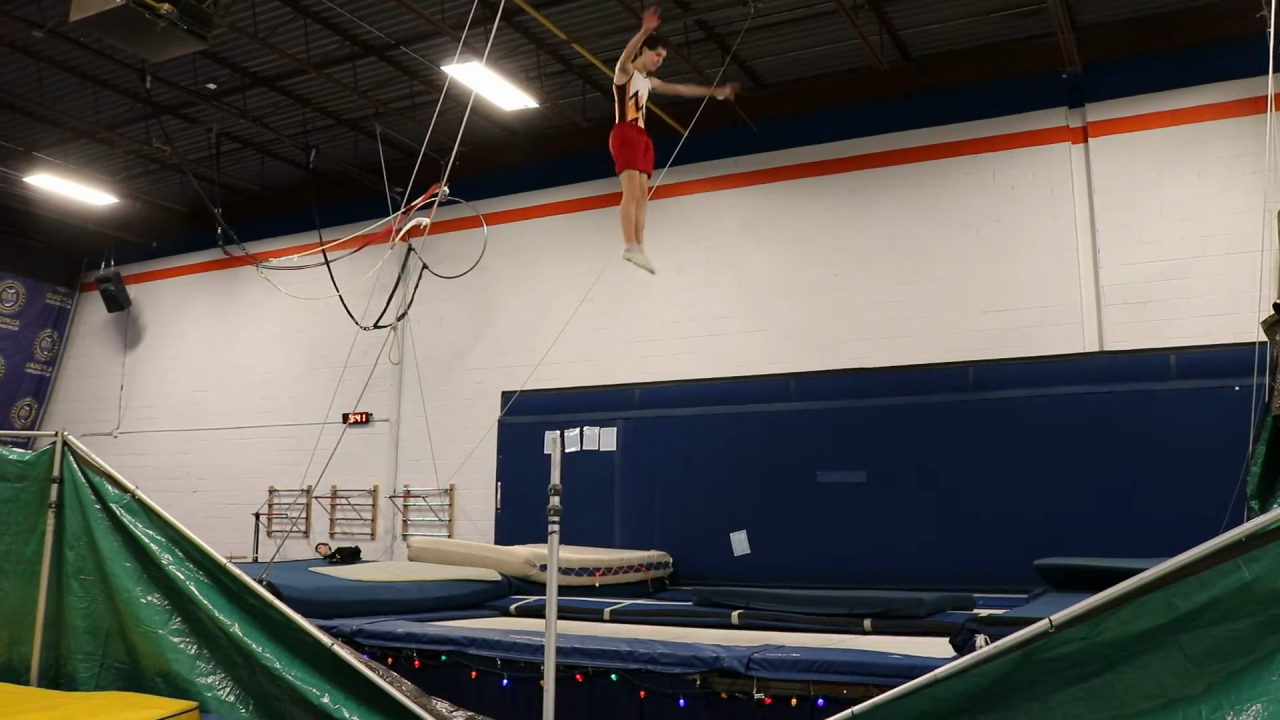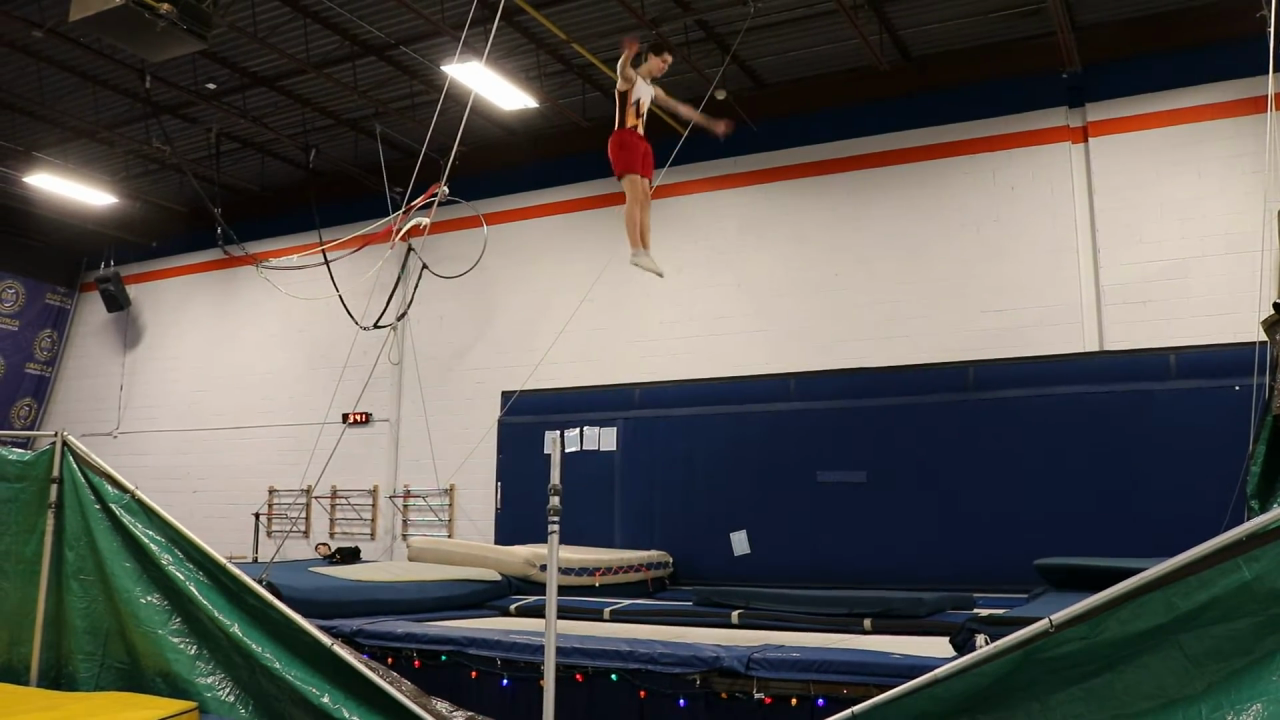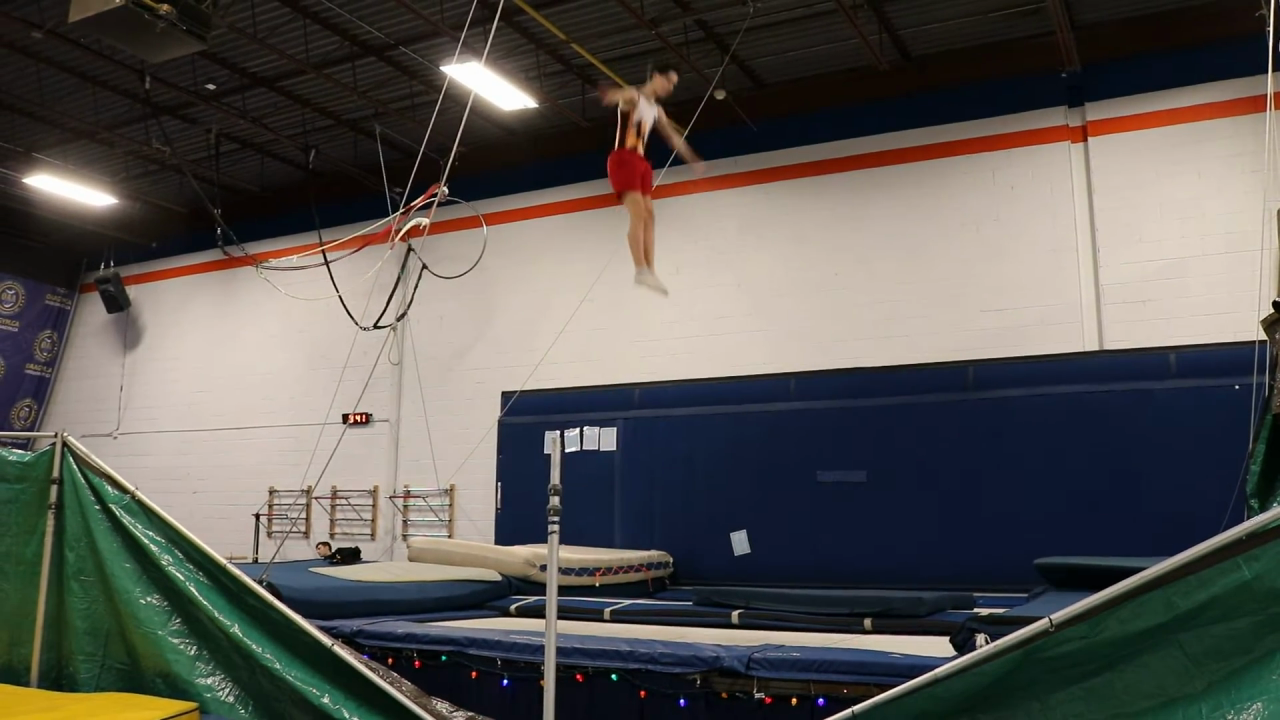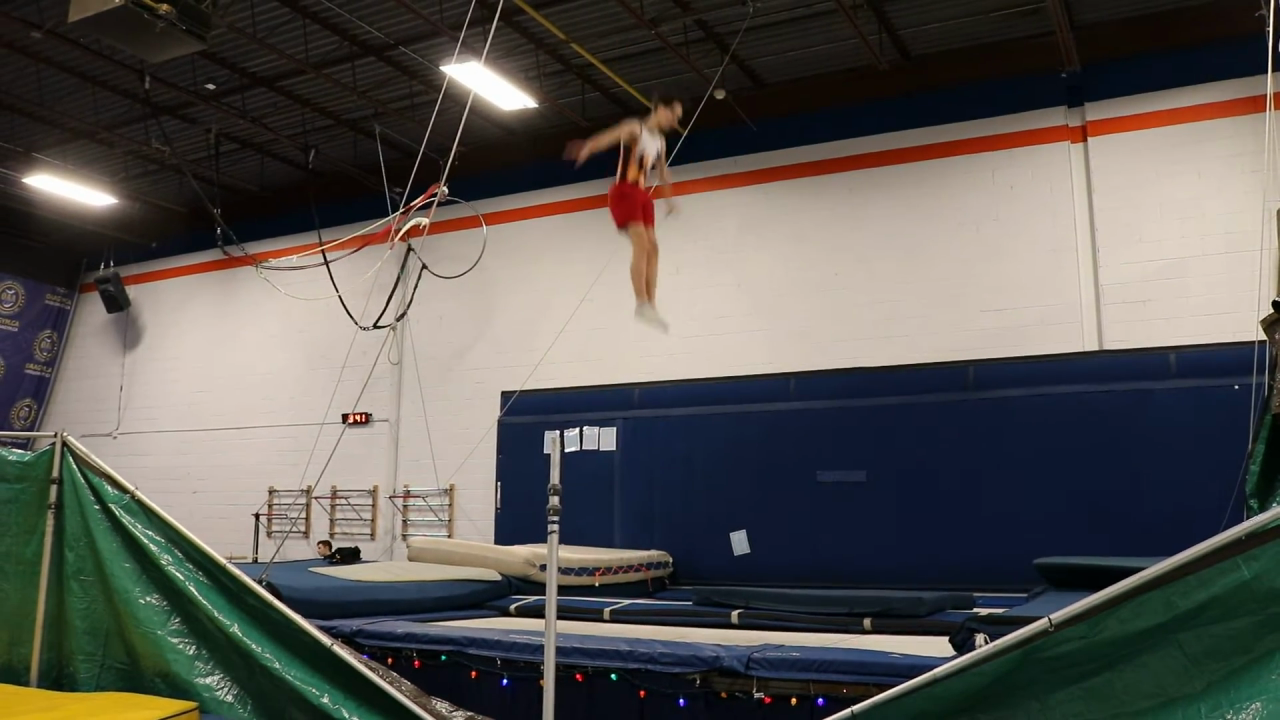
dt=0.1s
person 1, frame 1
left shoulder: (648, 81)
right shoulder: (624, 69)
left elbow: (681, 89)
right elbow: (630, 51)
left wrist: (715, 92)
right wrist: (645, 29)
left hip: (641, 135)
right hip: (625, 133)
left knee: (641, 192)
right knee: (631, 192)
left ankle: (638, 247)
right ankle: (632, 245)
person 1, frame 2
left shoulder: (653, 89)
right shoulder: (629, 77)
left elbow: (680, 108)
right elbow: (623, 66)
left wrist: (711, 123)
right wrist: (629, 51)
left hip: (640, 142)
right hip: (624, 141)
left knee: (644, 198)
right knee: (635, 196)
left ankle: (645, 254)
right ankle: (638, 252)
person 1, frame 3
left shoulder: (656, 110)
right shoulder: (633, 97)
left elbow: (674, 137)
right elbow: (620, 96)
left wrist: (694, 160)
right wrist: (610, 95)
left hip: (639, 163)
right hip: (622, 160)
left knee: (647, 217)
right knee: (639, 215)
left ankle: (649, 272)
right ankle: (642, 271)
person 1, frame 4
left shoulder: (660, 141)
right shoulder: (635, 129)
left elbow: (662, 170)
right elbow: (608, 137)
left wrist: (668, 196)
right wrist: (586, 147)
left hip: (642, 196)
right hip: (625, 194)
left knee: (652, 249)
right knee: (643, 247)
left ankle: (650, 306)
right ankle: (643, 306)
